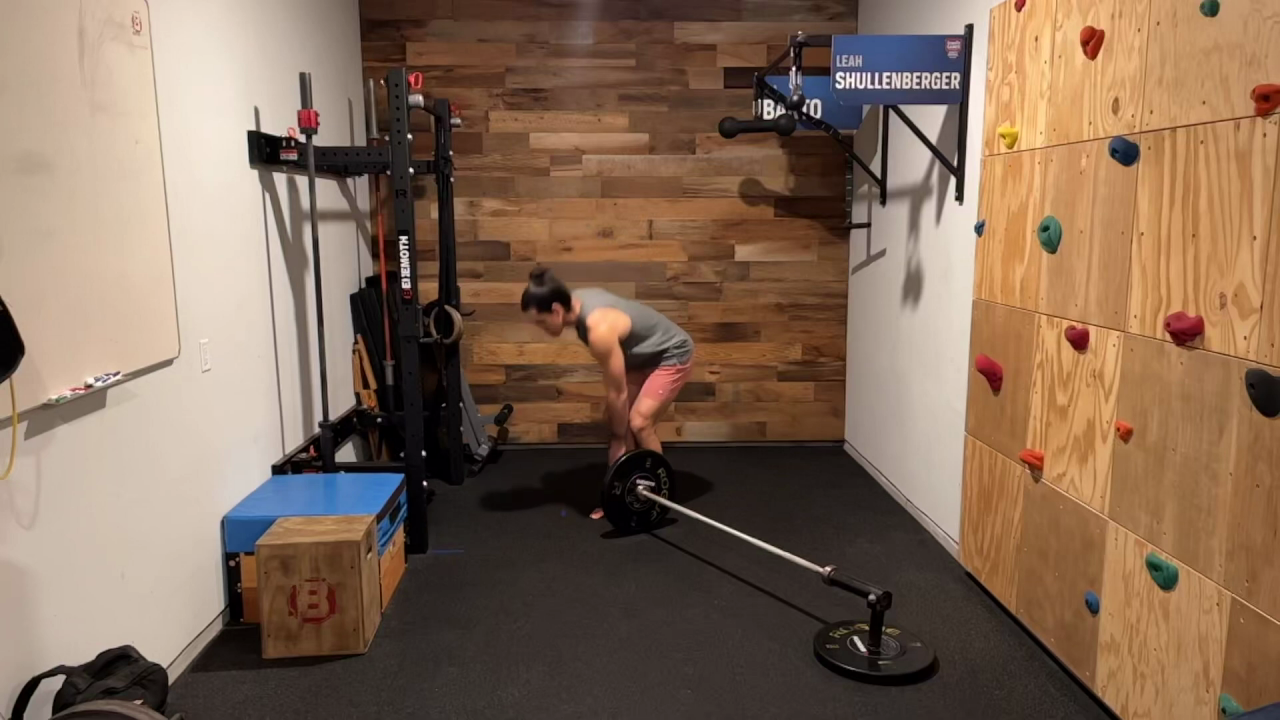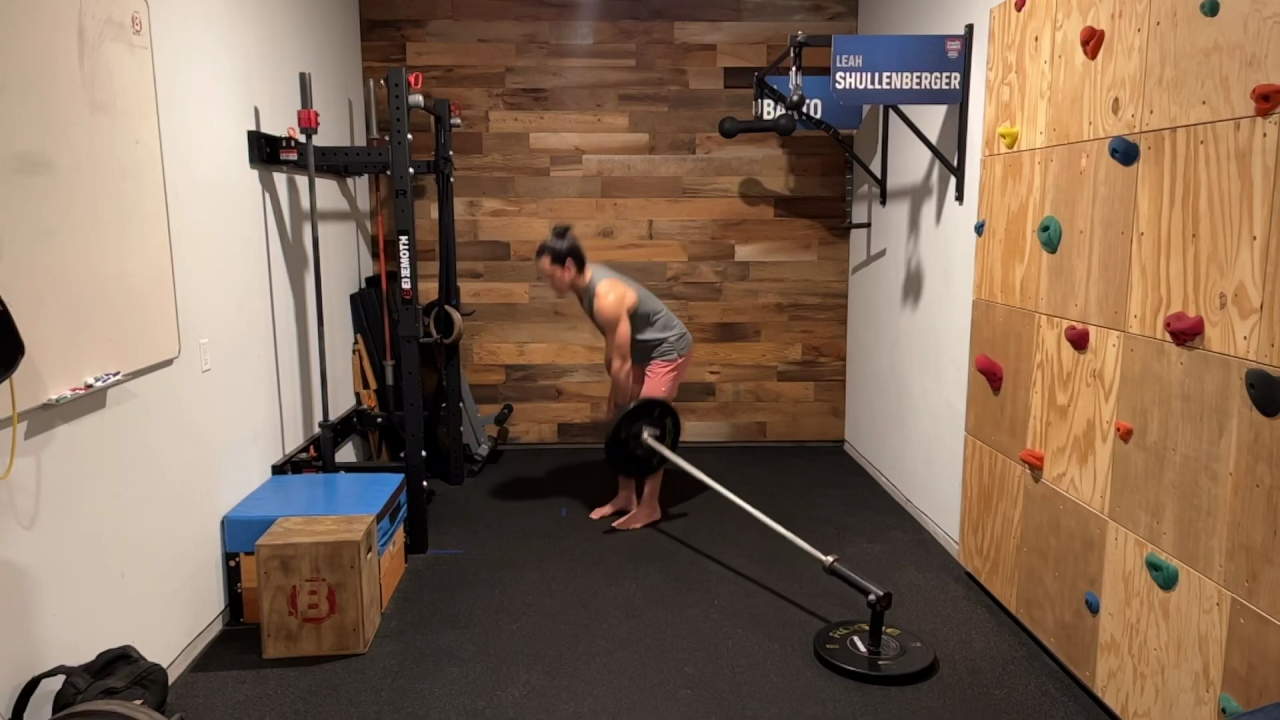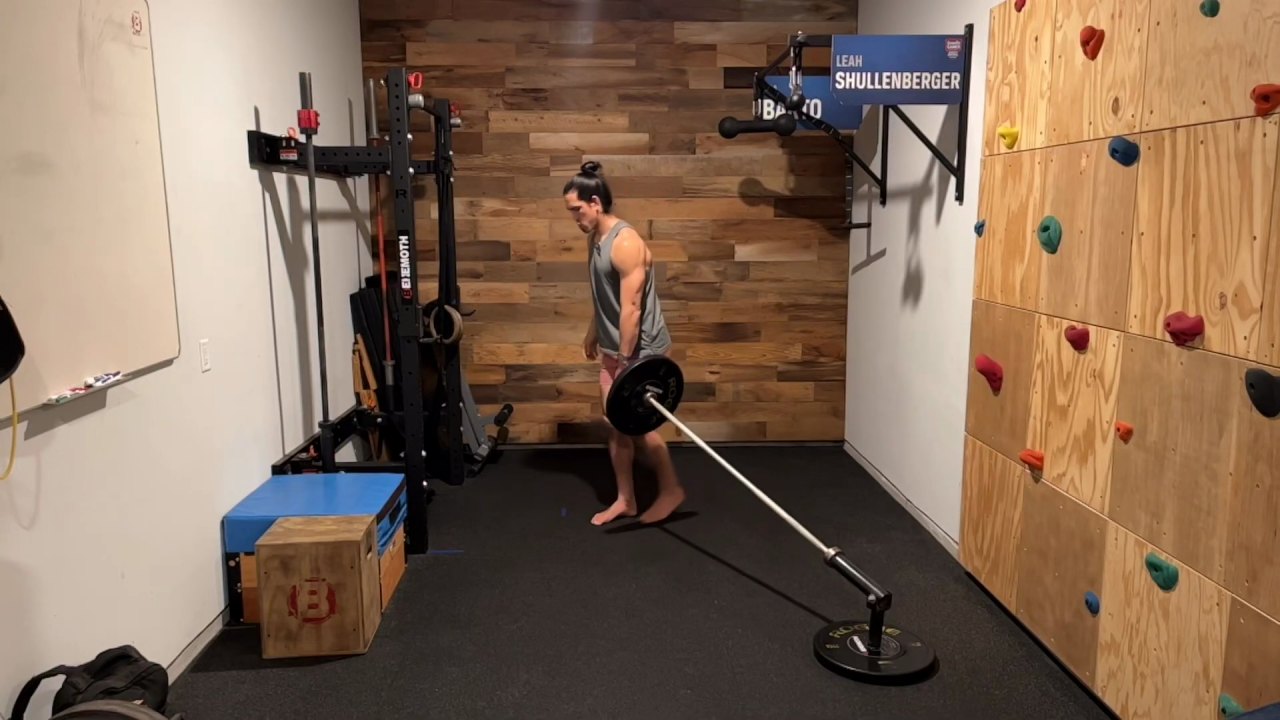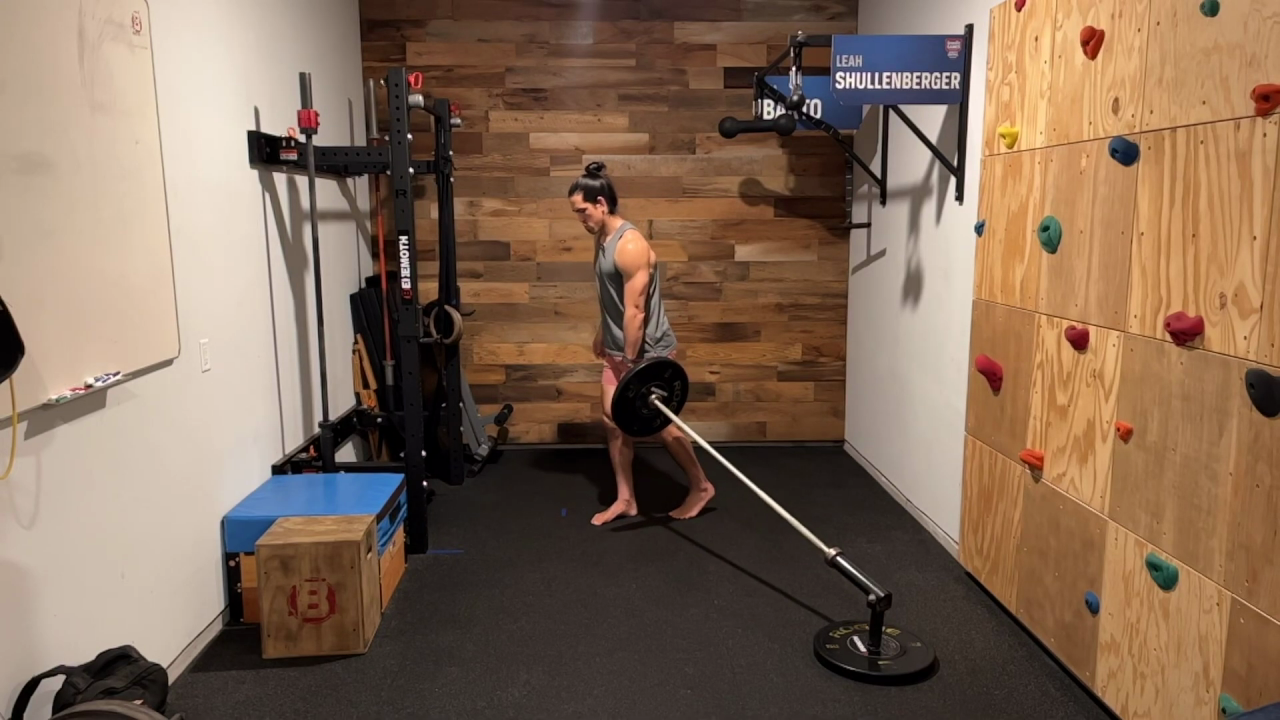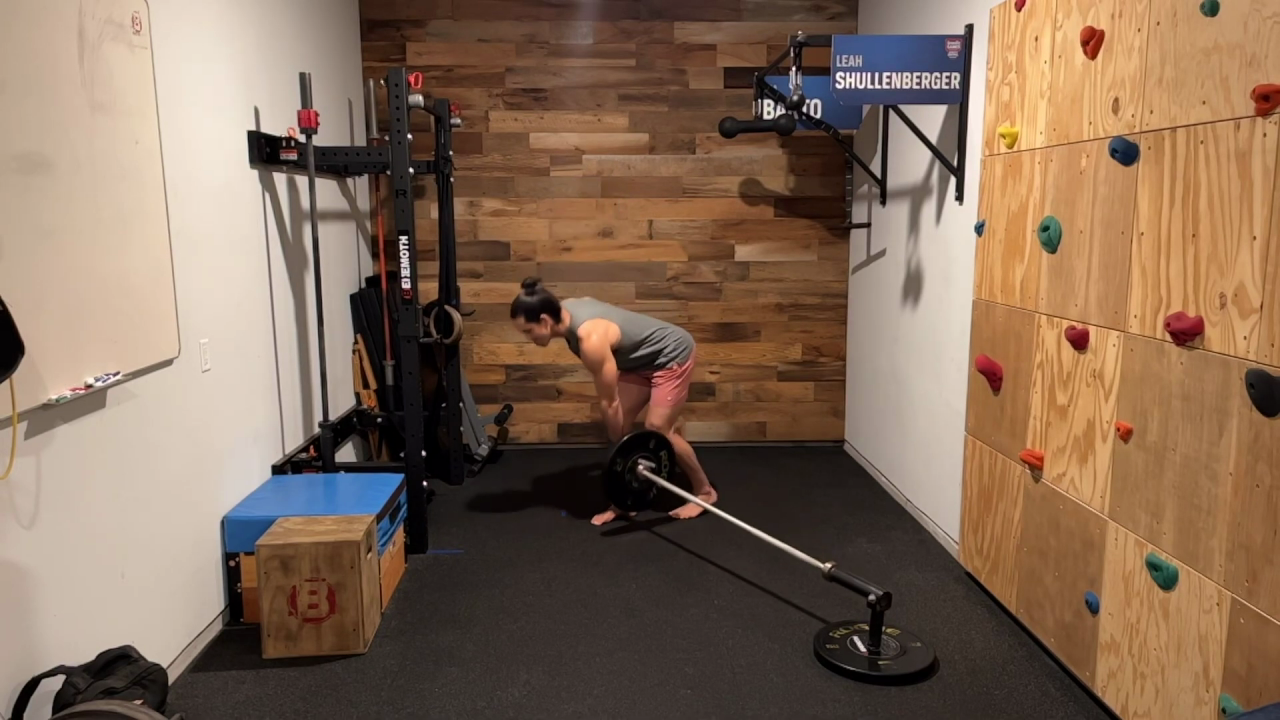
dt=1s
person 1, frame 1
left shoulder: (599, 329)
right shoulder: (578, 300)
left elbow: (617, 392)
left wrist: (618, 440)
left hip: (672, 354)
right hip: (645, 354)
left knee: (639, 422)
right knee: (614, 417)
person 1, frame 2
left shoulder: (606, 298)
right shoulder: (585, 278)
left elbow: (622, 364)
left wrist: (624, 410)
left hip: (668, 348)
right hip: (642, 347)
right knee: (617, 417)
left ankle: (650, 506)
right ankle: (626, 495)
person 1, frame 3
left shoulder: (625, 243)
right shoulder: (596, 238)
left elbow: (631, 308)
left wrist: (628, 362)
right wrist: (591, 335)
left hip: (641, 350)
right hip: (613, 349)
right knee: (615, 424)
left ankle: (670, 489)
right ankle: (625, 499)
person 1, frame 4
left shoulder: (630, 245)
right shoulder: (602, 239)
left elbow: (636, 311)
left wrist: (633, 366)
right wrist: (601, 333)
left hip: (647, 352)
right hip: (617, 350)
left knee: (660, 425)
right knee: (614, 423)
left ankle: (701, 486)
right ankle: (625, 499)
person 1, frame 5
left shoulder: (591, 340)
right shoulder: (567, 308)
left elbow: (609, 401)
left wrist: (617, 444)
left hip: (672, 355)
right hip: (644, 357)
left knee: (657, 431)
right knee: (619, 423)
left ankle: (704, 491)
